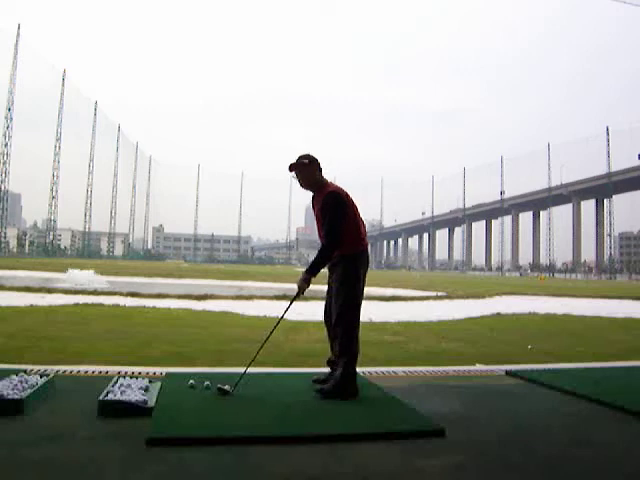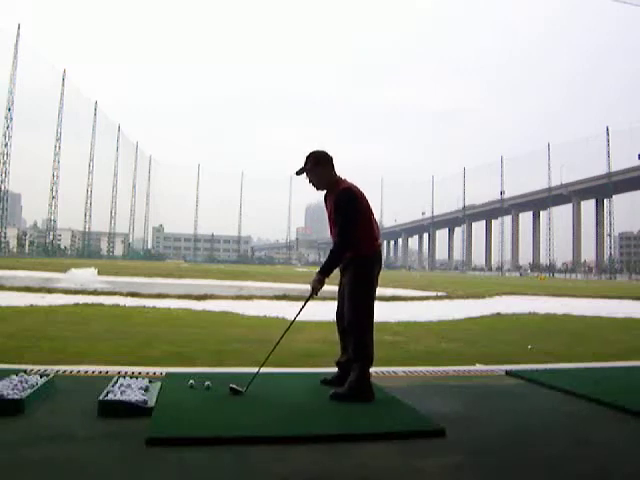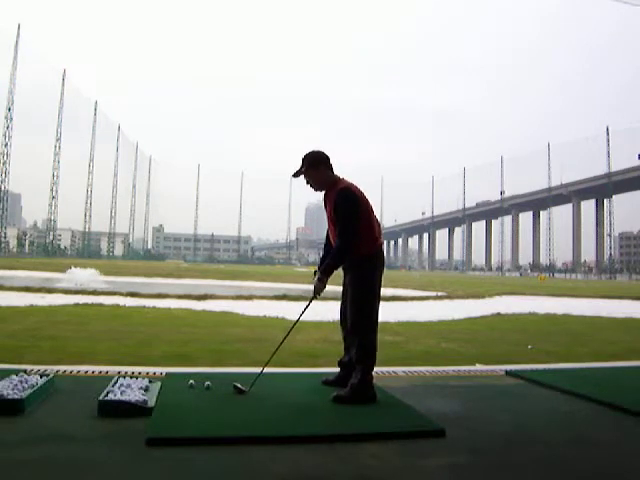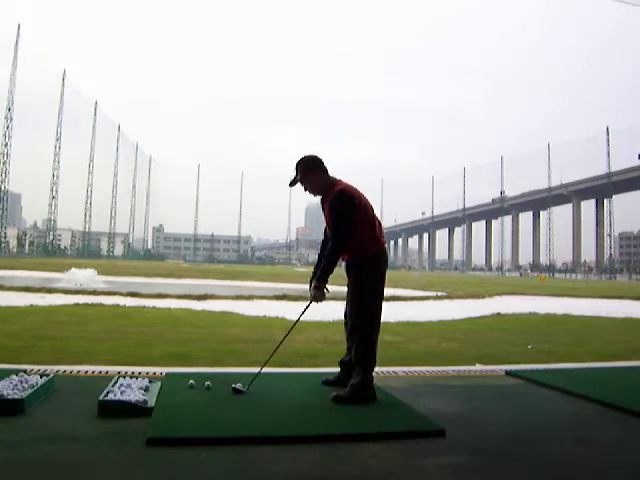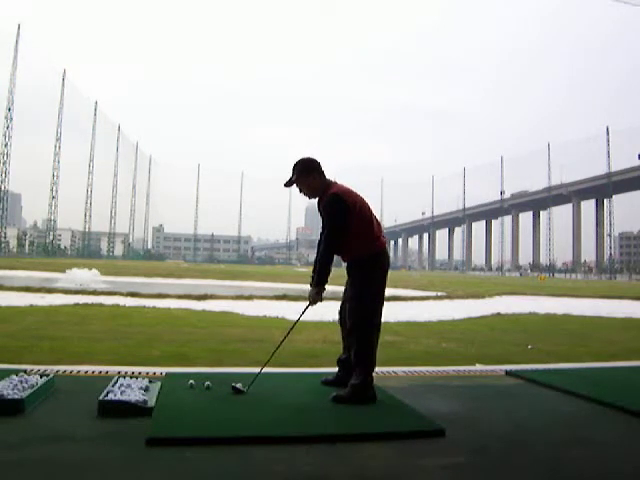
dt=1s
person 1, frame 1
left shoulder: (332, 197)
right shoulder: (320, 197)
left elbow: (331, 241)
left wrist: (309, 273)
right wrist: (313, 271)
left hip: (351, 260)
right hip: (341, 260)
left knee: (344, 318)
right knee: (332, 316)
left ankle: (346, 380)
right ankle: (338, 371)
person 1, frame 2
left shoulder: (346, 195)
right shoulder: (333, 195)
left elbow: (344, 240)
left wrist: (322, 273)
right wrist: (328, 270)
left hip: (363, 260)
right hip: (352, 261)
left knee: (357, 319)
right knee: (345, 318)
left ankle: (360, 382)
right ankle: (347, 372)
person 1, frame 3
left shoulder: (345, 195)
right shoulder: (333, 194)
left elbow: (346, 241)
right elbow: (334, 236)
left wrist: (325, 274)
right wrist: (321, 268)
left hip: (366, 261)
right hip: (356, 261)
left knee: (360, 322)
right knee: (348, 319)
left ankle: (362, 385)
right ankle: (349, 372)
person 1, frame 4
left shoulder: (341, 197)
right shoulder: (331, 197)
left elbow: (337, 244)
right elbow: (329, 239)
left wrist: (321, 280)
right wrist: (316, 275)
left hip: (369, 261)
right hip: (359, 260)
left knee: (362, 321)
right knee: (353, 319)
left ankle: (363, 385)
right ankle: (349, 372)
person 1, frame 5
left shoulder: (334, 199)
right shoulder: (330, 198)
left elbow: (329, 245)
right elbow: (325, 242)
left wrist: (318, 284)
right wrist: (315, 282)
left hip: (370, 262)
right hip: (362, 261)
left knee: (361, 322)
right knee: (349, 317)
left ankle: (362, 385)
right ankle: (348, 371)
